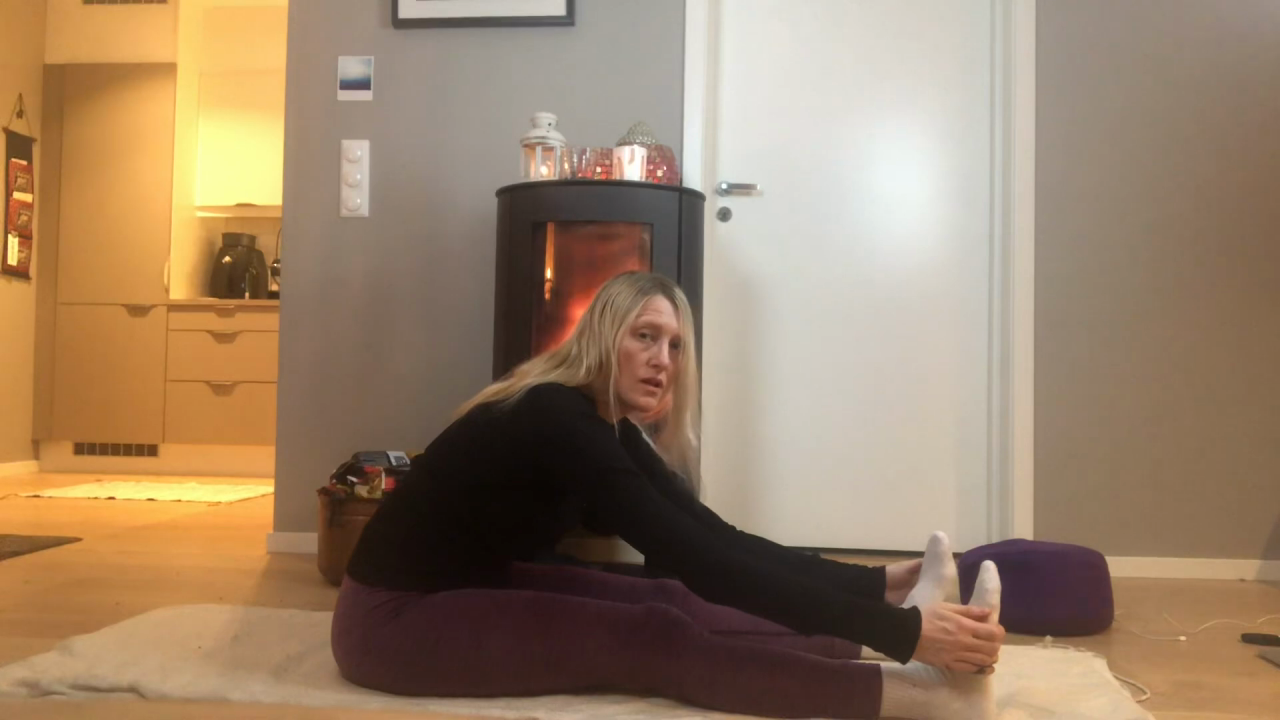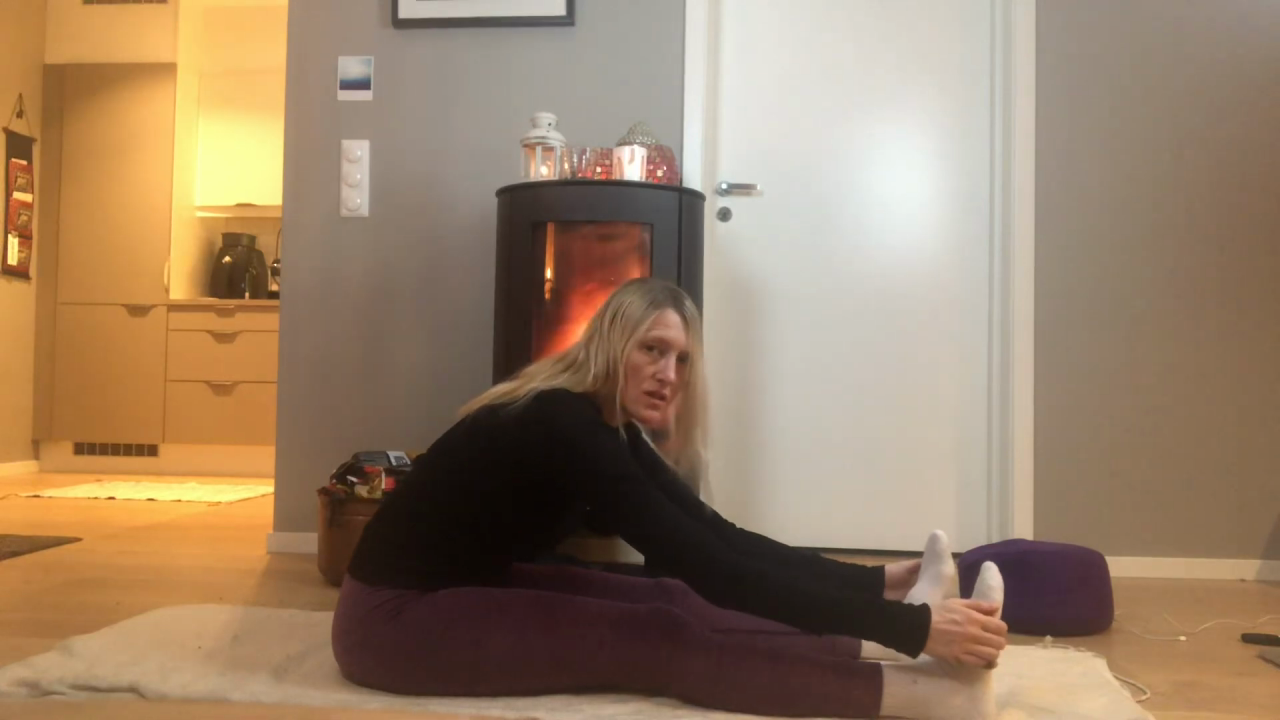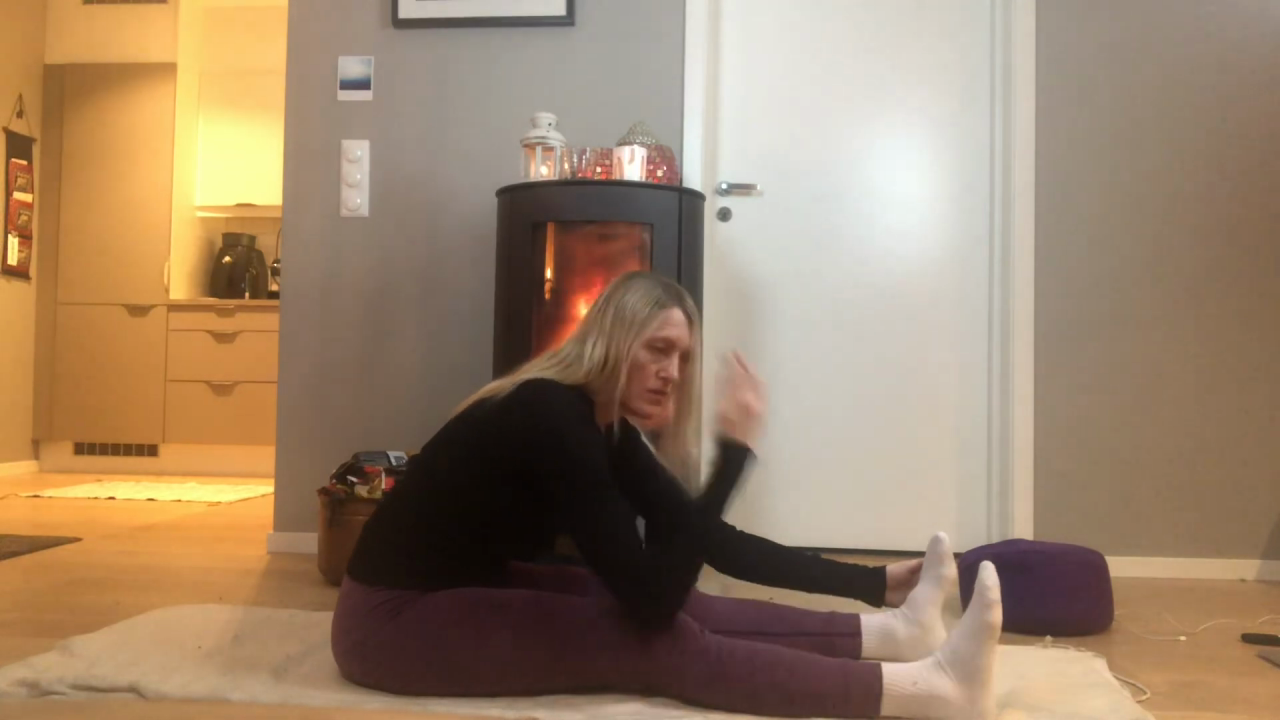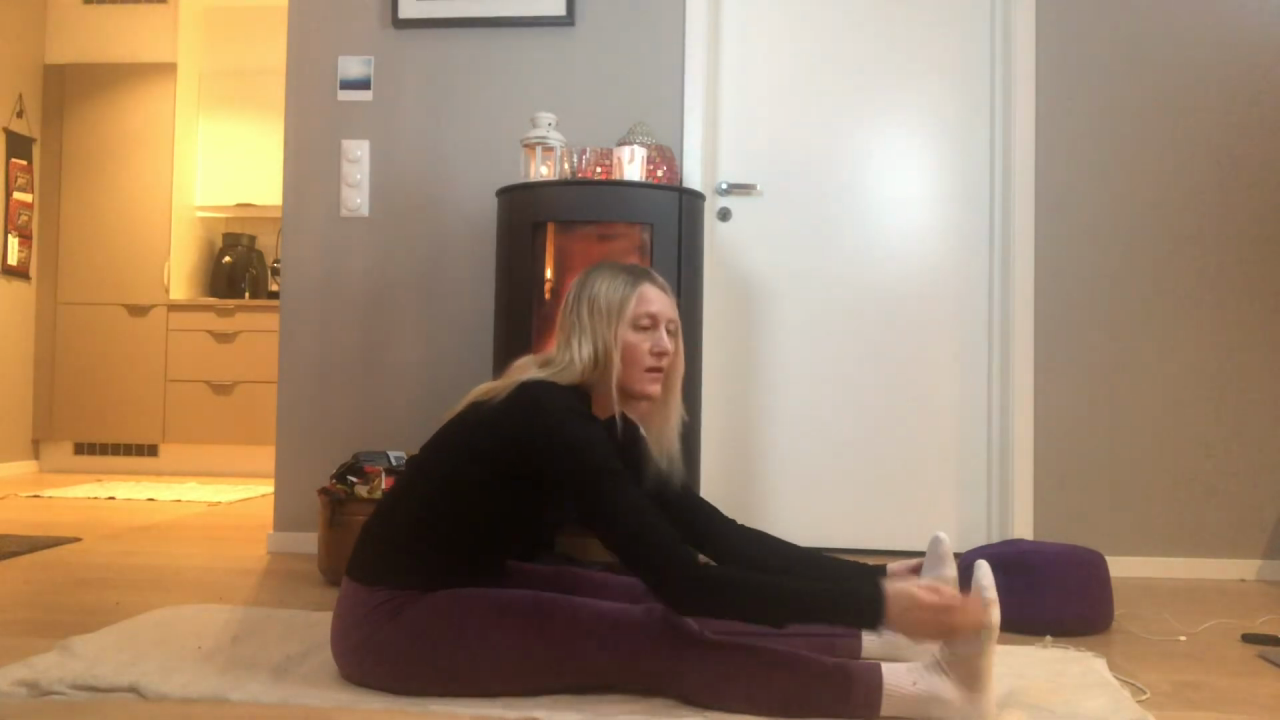
dt=1s
person 1, frame 1
left shoulder: (610, 427)
right shoulder: (557, 421)
left elbow: (720, 540)
right elbow: (706, 568)
left wrist: (878, 587)
right wrist: (898, 633)
left hip: (474, 590)
right hip: (394, 620)
left knee: (666, 604)
right knee: (654, 638)
person 1, frame 2
left shoulder: (612, 428)
right shoulder: (564, 426)
left elbow: (722, 540)
right elbow: (716, 576)
left wrist: (877, 585)
right wrist: (912, 629)
left hip: (473, 589)
right hip: (396, 618)
left knee: (670, 604)
right knee: (660, 639)
person 1, frame 3
left shoulder: (610, 430)
right shoulder: (551, 416)
left elbow: (716, 544)
right elbow: (646, 601)
left wrist: (872, 582)
right wrist: (734, 450)
left hip: (473, 589)
right hip: (395, 619)
left knee: (678, 608)
right knee: (662, 642)
left ankle: (890, 629)
person 1, frame 4
left shoulder: (610, 428)
right shoulder: (551, 418)
left elbow: (717, 536)
right elbow: (679, 584)
left wrist: (877, 583)
right wrist: (876, 604)
left hip: (474, 591)
right hip: (396, 620)
left knee: (668, 613)
right knee: (656, 638)
left ankle: (892, 645)
